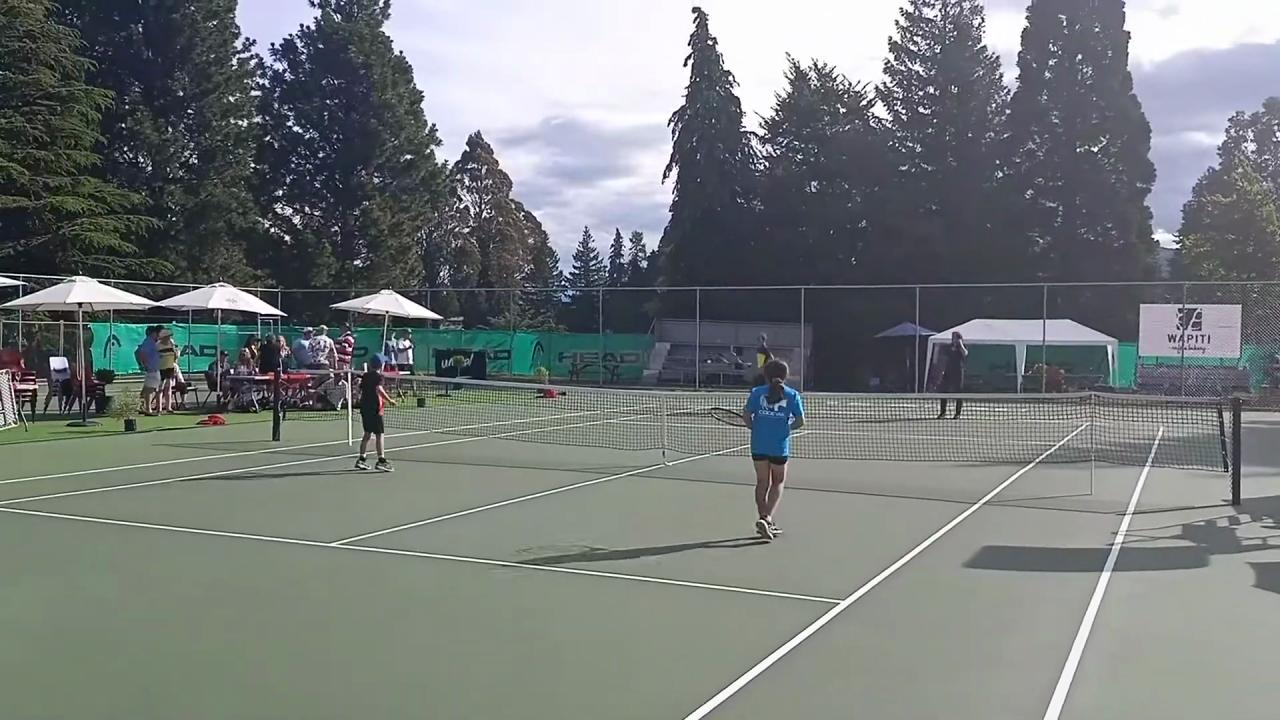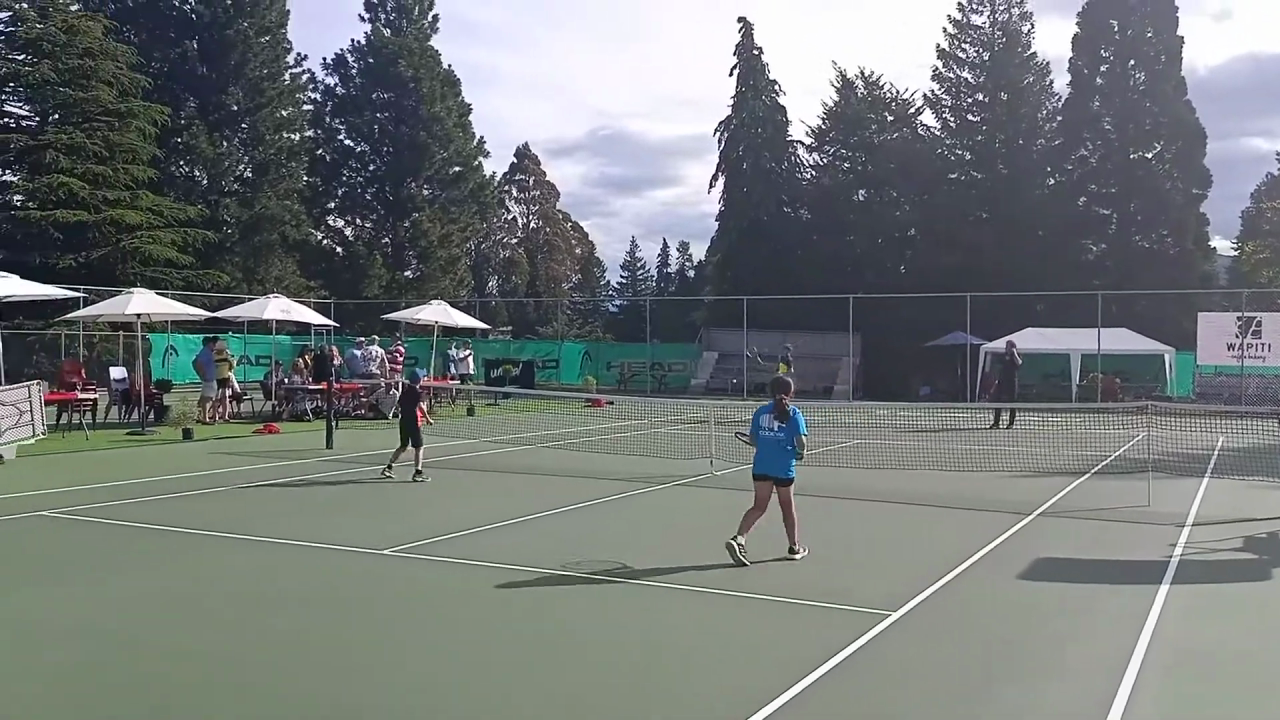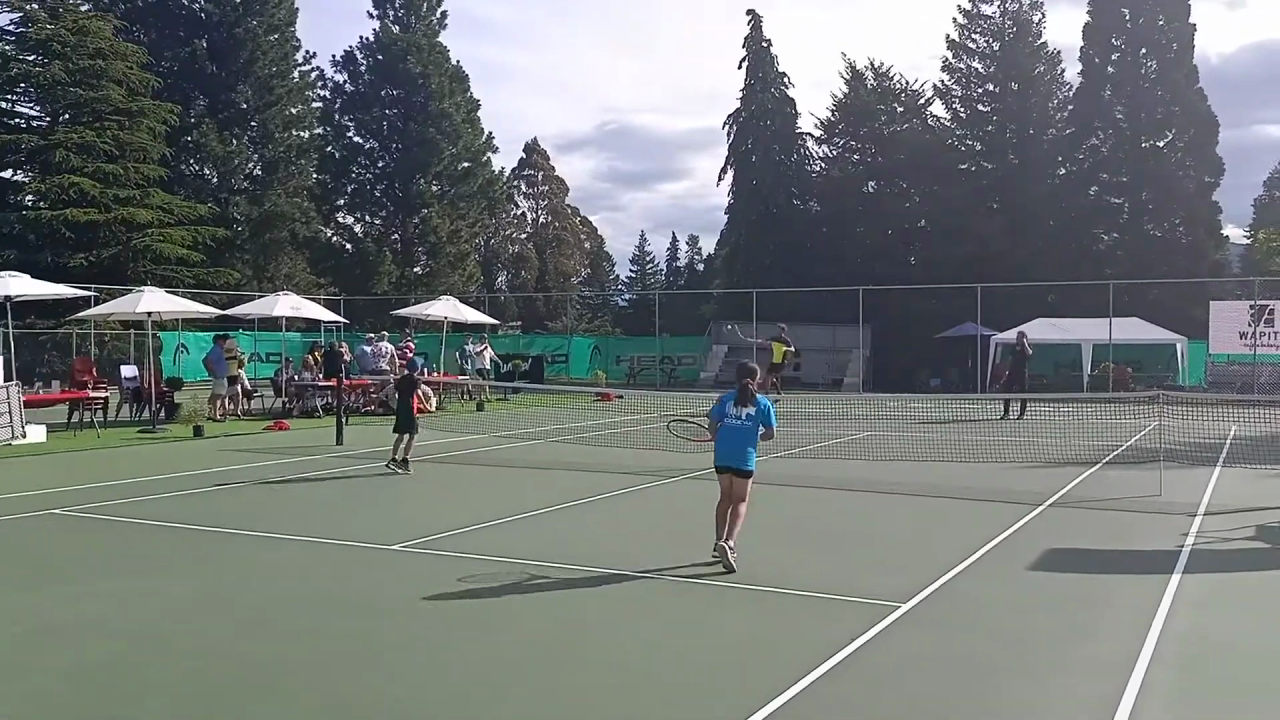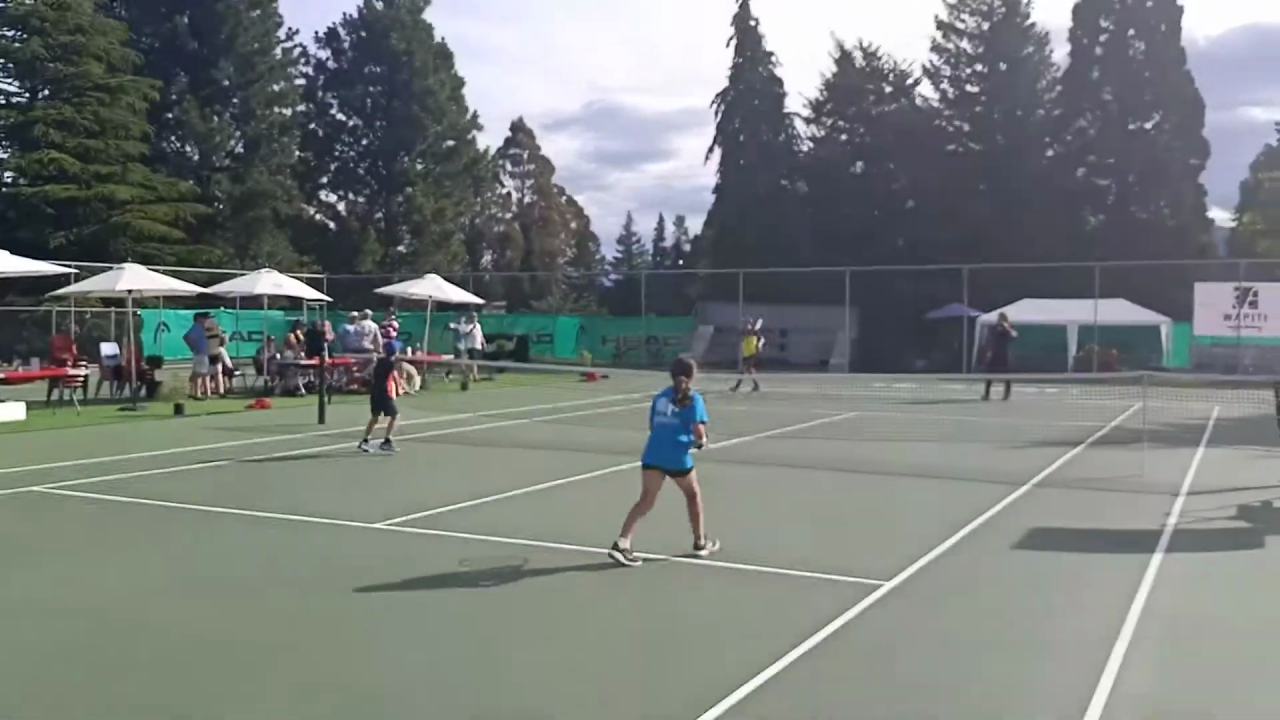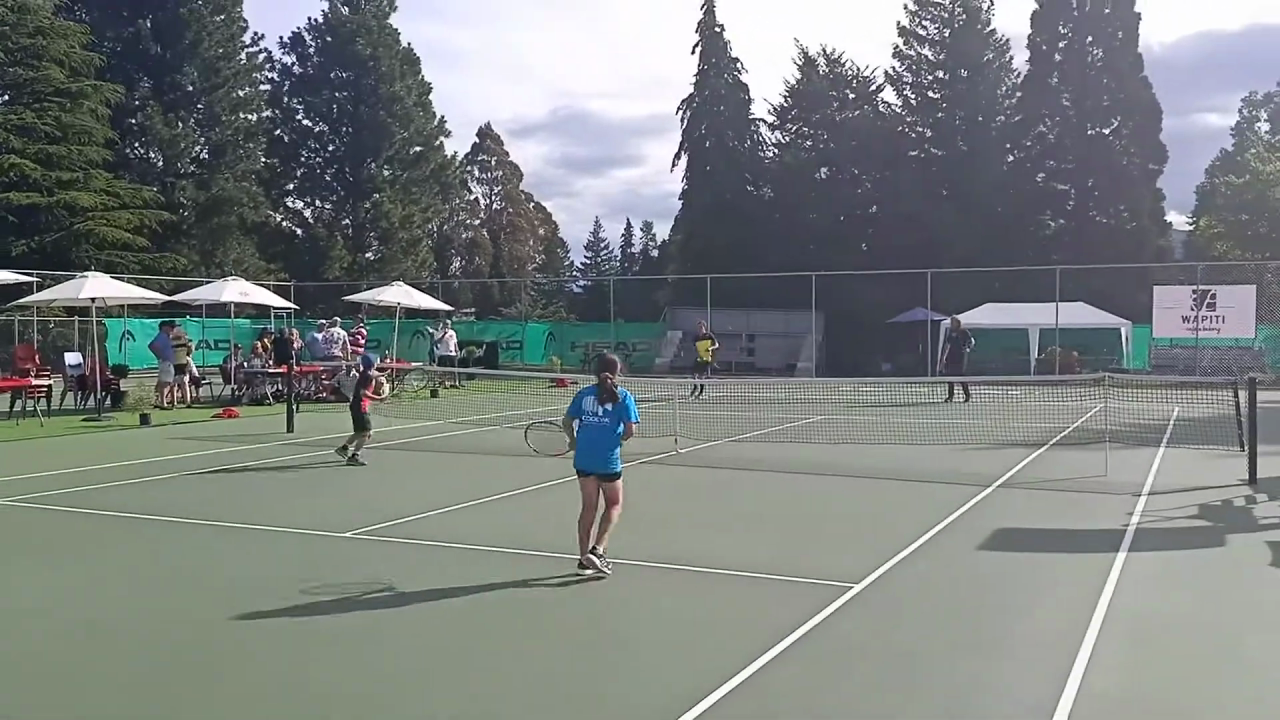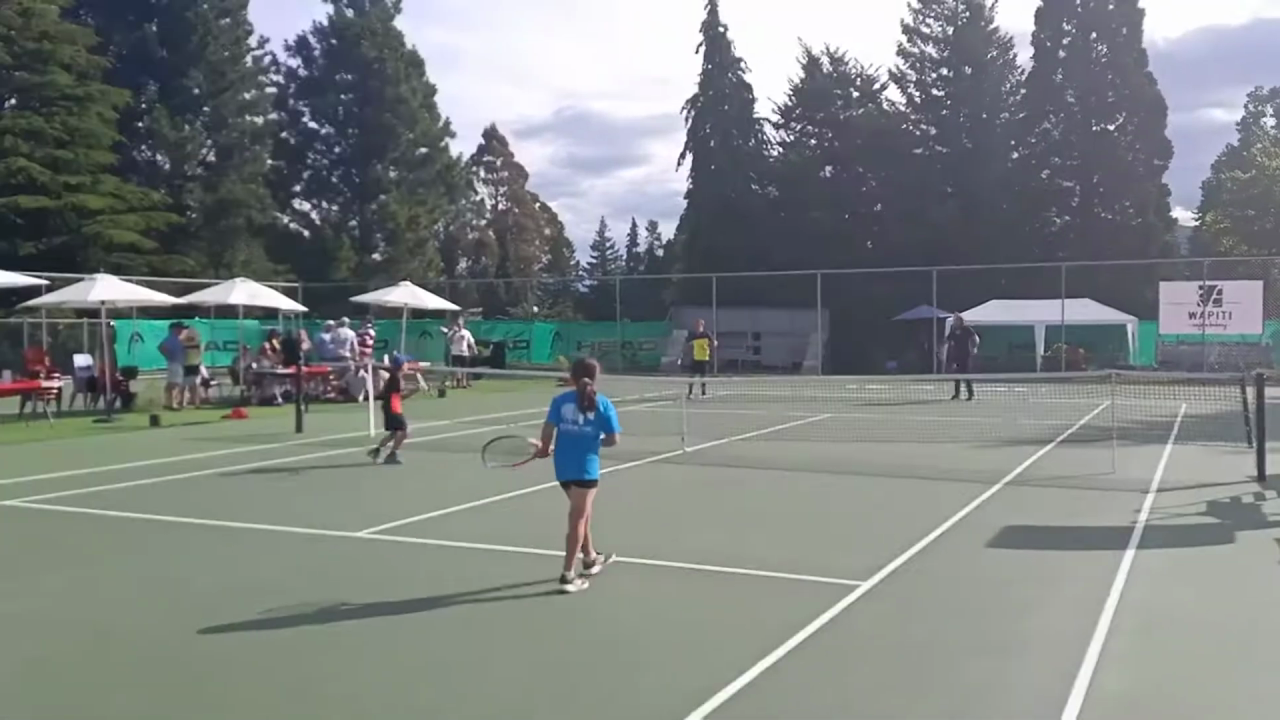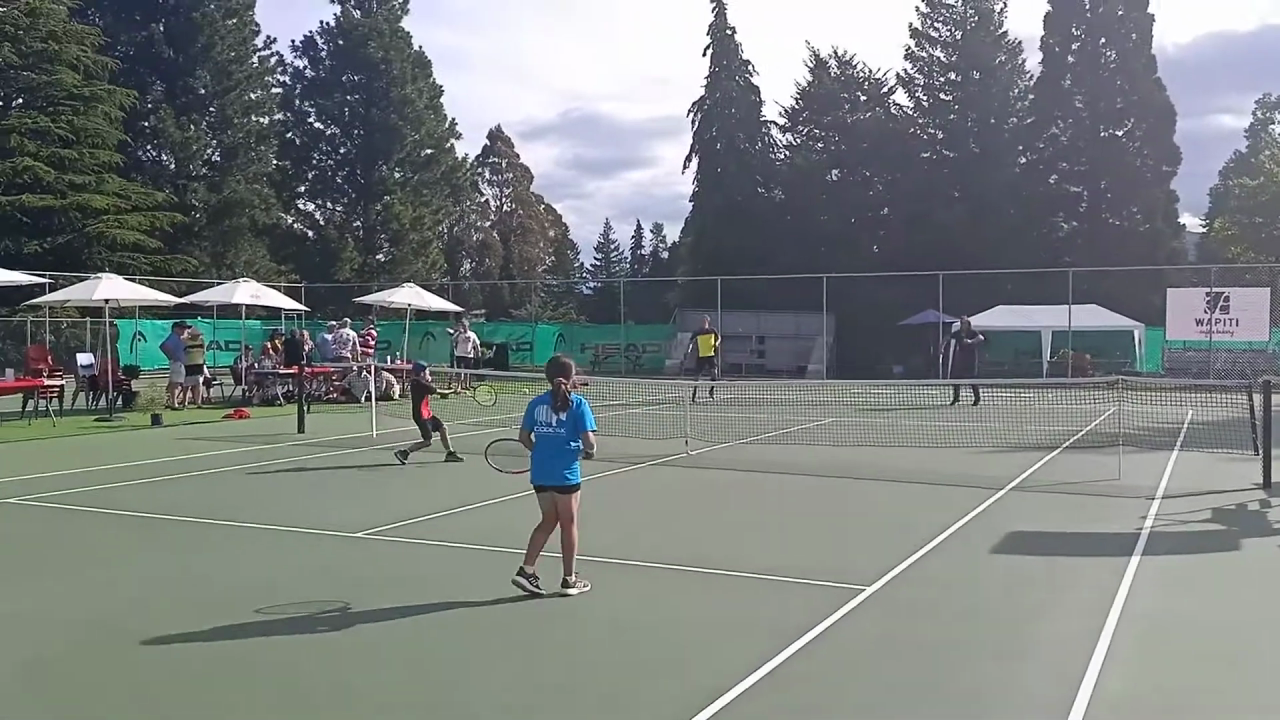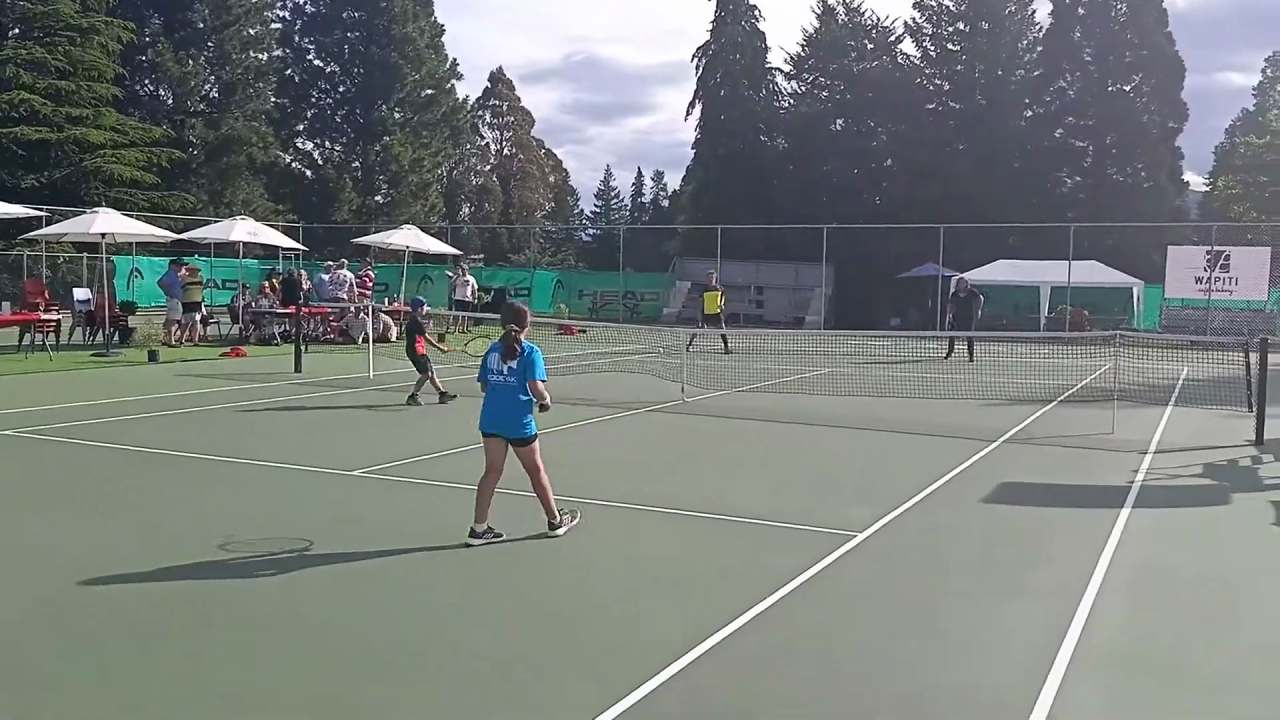
dt=0.3s
person 1, frame 1
left shoulder: (757, 392)
right shoulder: (792, 394)
left elbow: (746, 416)
right elbow: (800, 421)
left hip: (759, 445)
right hip: (778, 446)
left knee: (763, 482)
right knee: (778, 483)
left ankle: (763, 519)
right ankle: (767, 519)
person 1, frame 2
left shoulder: (760, 411)
right shoulder: (793, 413)
left elbow: (754, 439)
right elbow: (801, 443)
right wrist: (800, 453)
left hip: (761, 466)
right hip: (783, 468)
left knee: (759, 506)
right knee: (787, 506)
left ankle: (738, 540)
right ankle: (794, 548)
person 1, frame 3
left shoulder: (725, 399)
right shoulder: (762, 403)
left elbow: (712, 424)
right elbow: (770, 433)
left hip: (722, 456)
right hip: (744, 457)
left knee: (725, 499)
right knee: (740, 502)
left ankle: (720, 542)
right ankle: (728, 543)
person 1, frame 4
left shoulder: (661, 396)
right shoulder: (693, 399)
right elbow: (699, 431)
right wrist: (701, 441)
left hip: (652, 455)
right hip: (677, 458)
left knee: (646, 500)
right knee: (693, 496)
left ankle: (620, 543)
right ankle: (700, 544)
person 1, frame 5
left shoulder: (583, 394)
right shoulder: (623, 396)
left elbow: (567, 422)
right elbow: (630, 430)
left wrist: (574, 440)
left hip: (583, 459)
right hip: (608, 459)
left knee: (589, 507)
right knee: (614, 504)
left ankle: (586, 559)
right ankle: (597, 550)
person 1, frame 6
left shoulder: (560, 401)
right shoulder: (603, 404)
left elbow: (547, 430)
right elbow: (612, 440)
left wrist: (544, 448)
left hip: (563, 467)
right hip: (585, 468)
left knee: (580, 514)
right knee: (578, 518)
left ankle: (591, 558)
right ankle: (568, 575)
person 1, frame 7
left shoulder: (536, 403)
right shoulder: (578, 404)
left elbow: (524, 437)
right elbow: (588, 440)
right wrist: (589, 451)
left hip: (540, 472)
right hip: (565, 472)
left knee: (548, 521)
right knee: (568, 524)
left ankle: (527, 570)
right ankle: (569, 580)
person 1, frame 8
left shoulder: (492, 350)
right shoulder: (531, 352)
left elbow: (484, 384)
right elbow: (536, 387)
right wrist: (546, 401)
left hip: (490, 420)
right hip: (518, 422)
left knee: (492, 472)
right knee: (535, 471)
left ankle: (478, 528)
right ankle: (555, 520)
